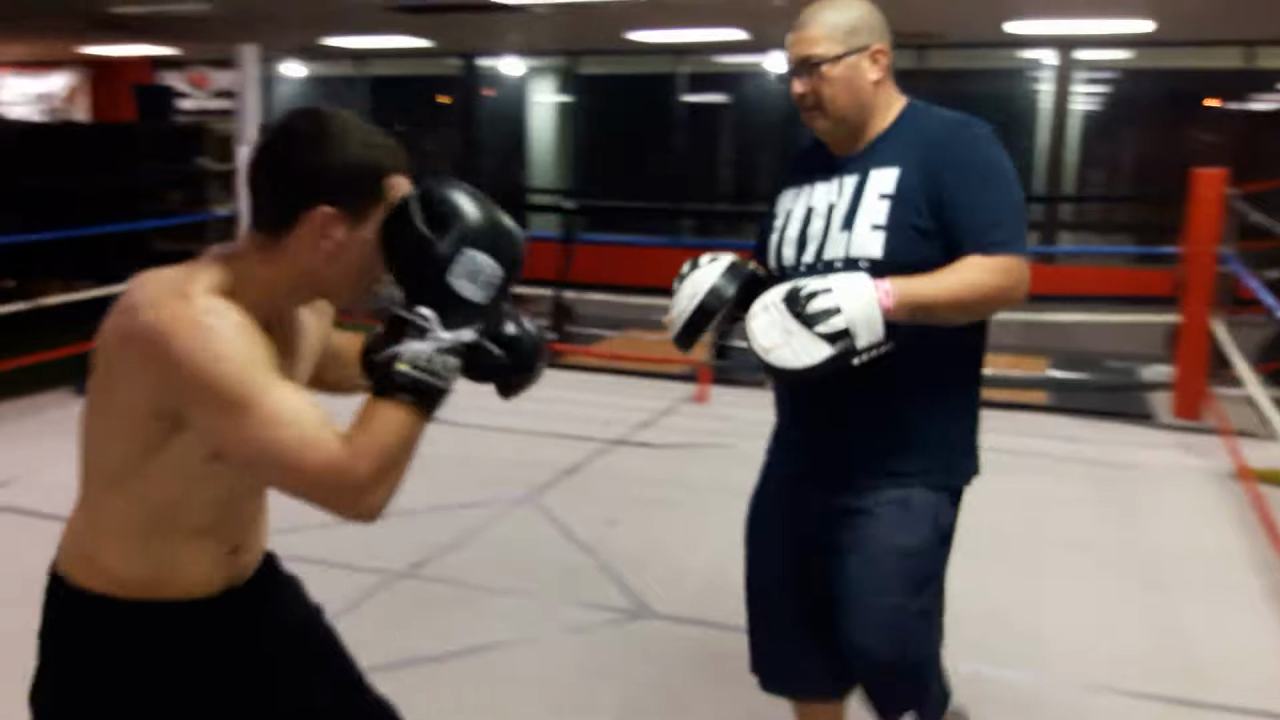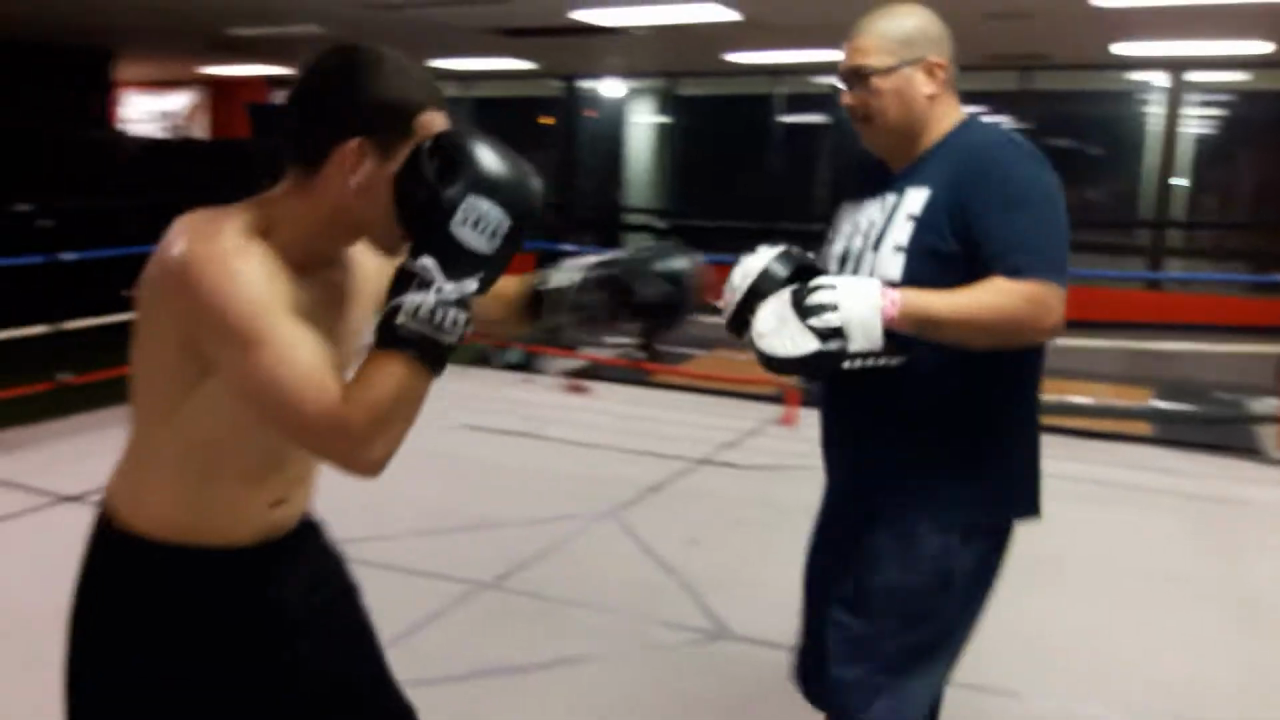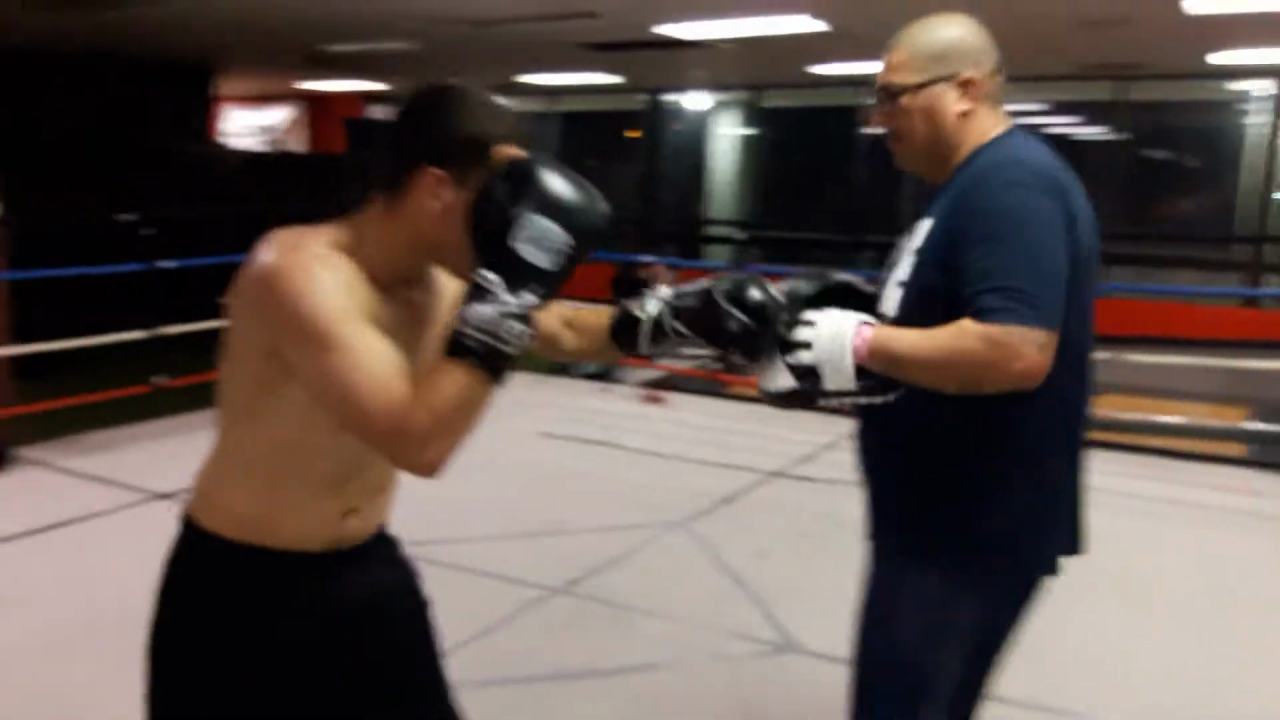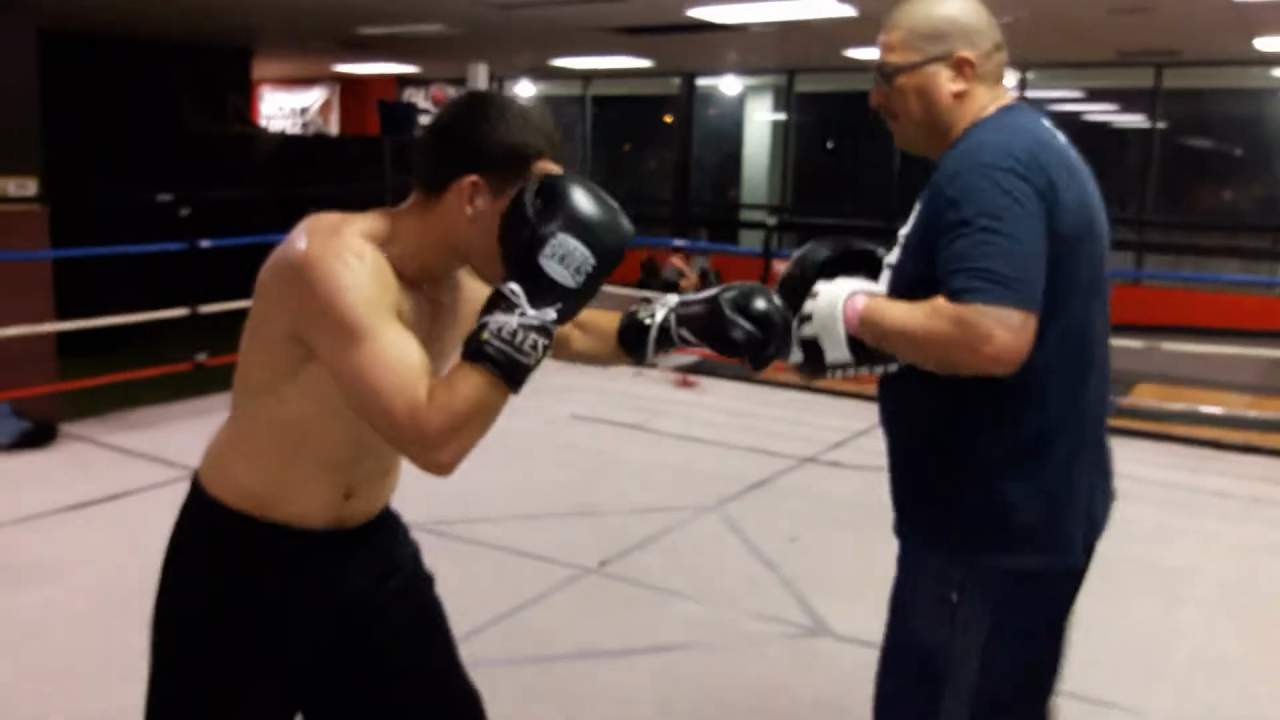
dt=0.2s
person 1, frame 1
left shoulder: (952, 146)
right shoulder: (807, 165)
left elbow: (1007, 276)
left wrist: (882, 299)
right wrist: (732, 282)
left hip: (907, 458)
right hip: (805, 449)
left knee: (886, 637)
right knee: (789, 612)
person 1, frame 2
left shoulder: (996, 165)
right shoulder: (879, 180)
left elbow: (1037, 305)
left wrist: (889, 309)
right wrist: (782, 284)
left hip: (946, 490)
right hip: (866, 474)
person 1, frame 3
left shoulder: (1011, 186)
right shoulder: (968, 186)
left elbow: (1013, 351)
left wrist: (860, 344)
right wrist: (838, 315)
left hip: (973, 527)
right hip: (931, 511)
person 1, frame 4
left shoulder: (985, 166)
right shoulder: (1026, 145)
left elbow: (989, 337)
left wrist: (857, 314)
right wrist: (883, 282)
left hip: (998, 510)
right hip: (1026, 494)
person 2, frame 1
left shoulder: (295, 305)
right shoulder: (183, 324)
left elbow: (328, 364)
right elbow: (357, 486)
left wrist: (450, 335)
right wrist: (441, 314)
left hip: (245, 599)
person 2, frame 2
left shoulder: (363, 251)
right shoulder: (214, 260)
left elbow: (478, 300)
right elbow: (356, 442)
left wrist: (587, 281)
right wrist: (445, 270)
left hip: (290, 560)
right hip: (167, 586)
person 2, frame 3
left shoulder: (441, 276)
right shoulder: (300, 272)
left elbow: (561, 333)
right elbow: (418, 444)
left wrist: (678, 313)
right wrist: (509, 289)
left hip: (362, 567)
right hip: (241, 588)
person 2, frame 4
left shoulder: (469, 275)
right shoulder: (331, 260)
left elbow: (575, 336)
right elbow: (434, 440)
left wrist: (690, 319)
right wrist: (534, 297)
left hip: (365, 545)
right hip: (245, 559)
